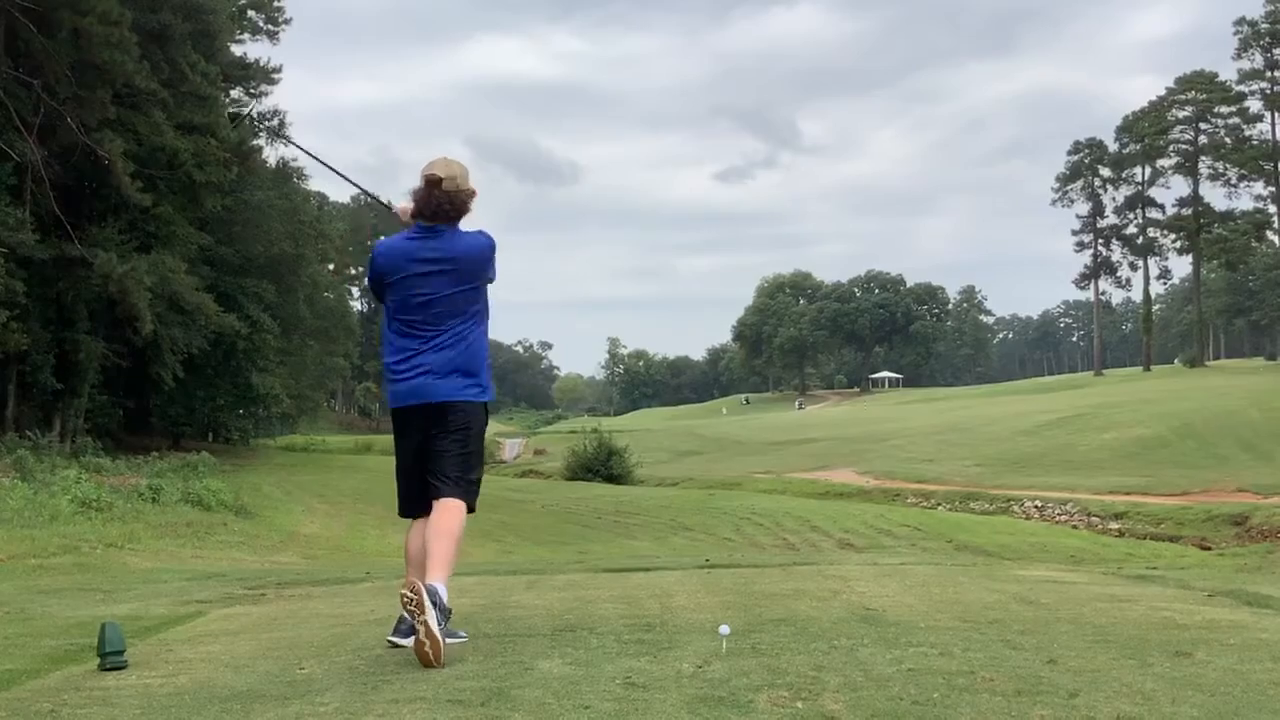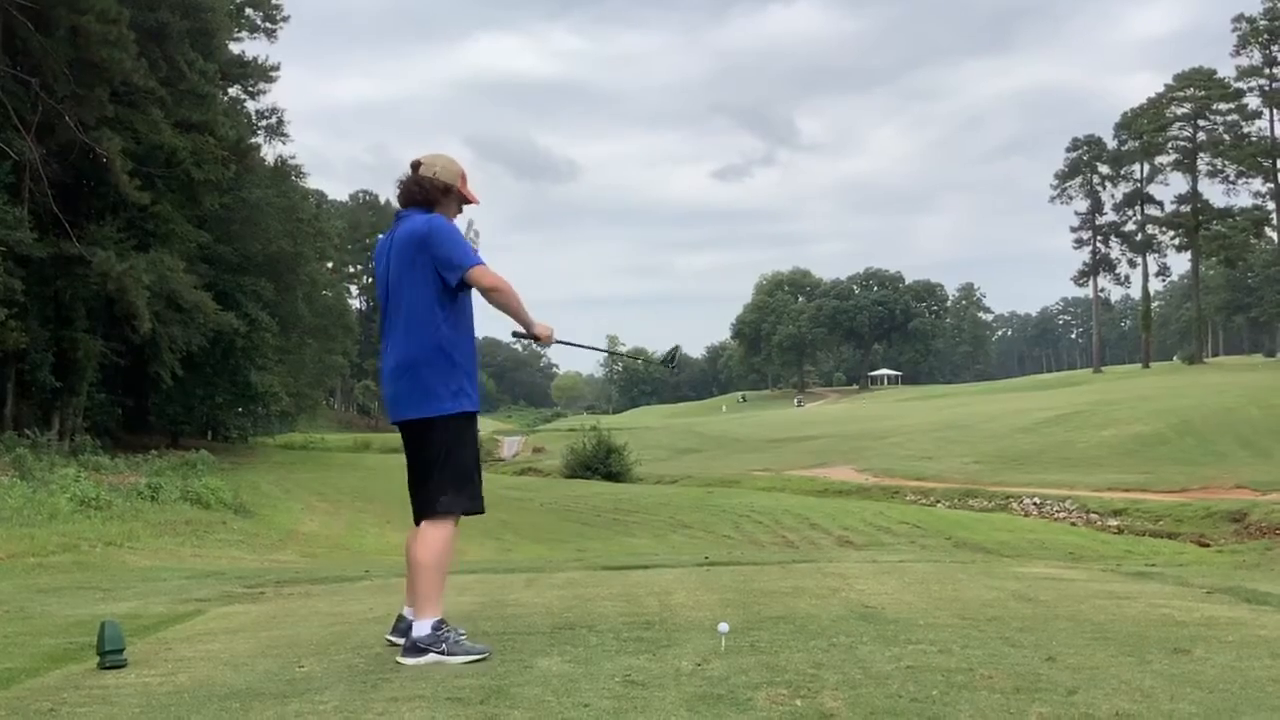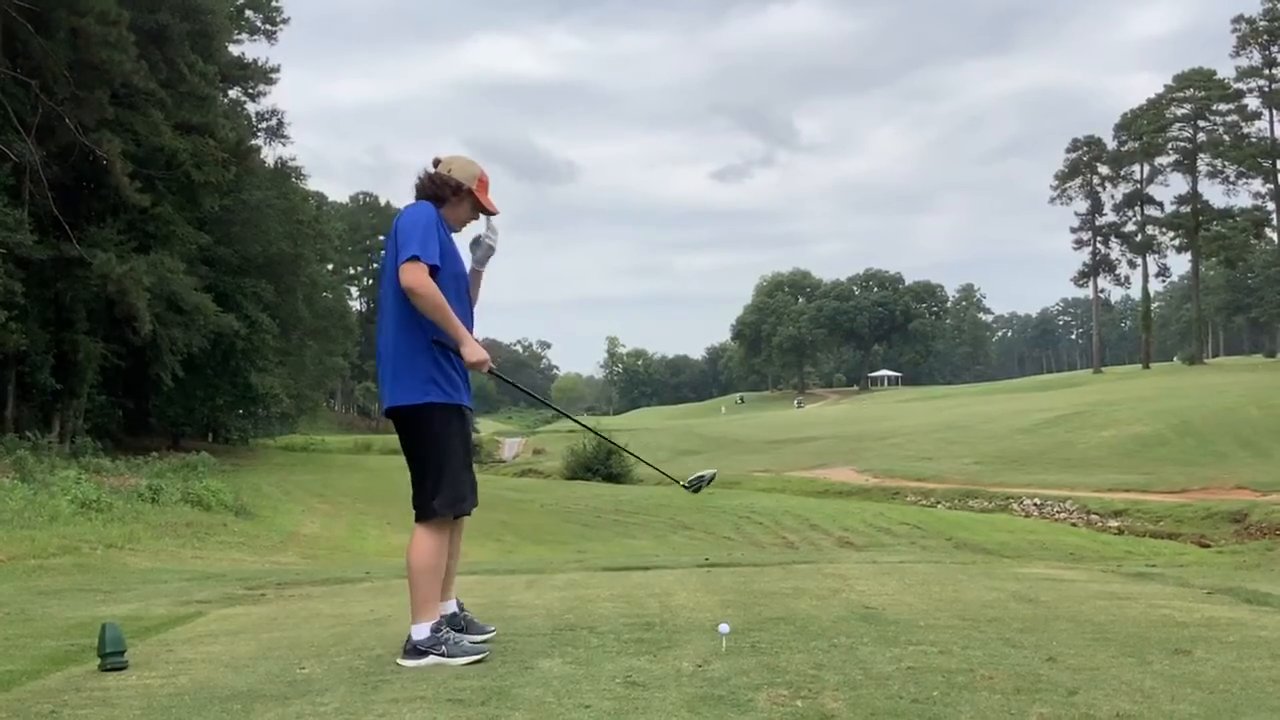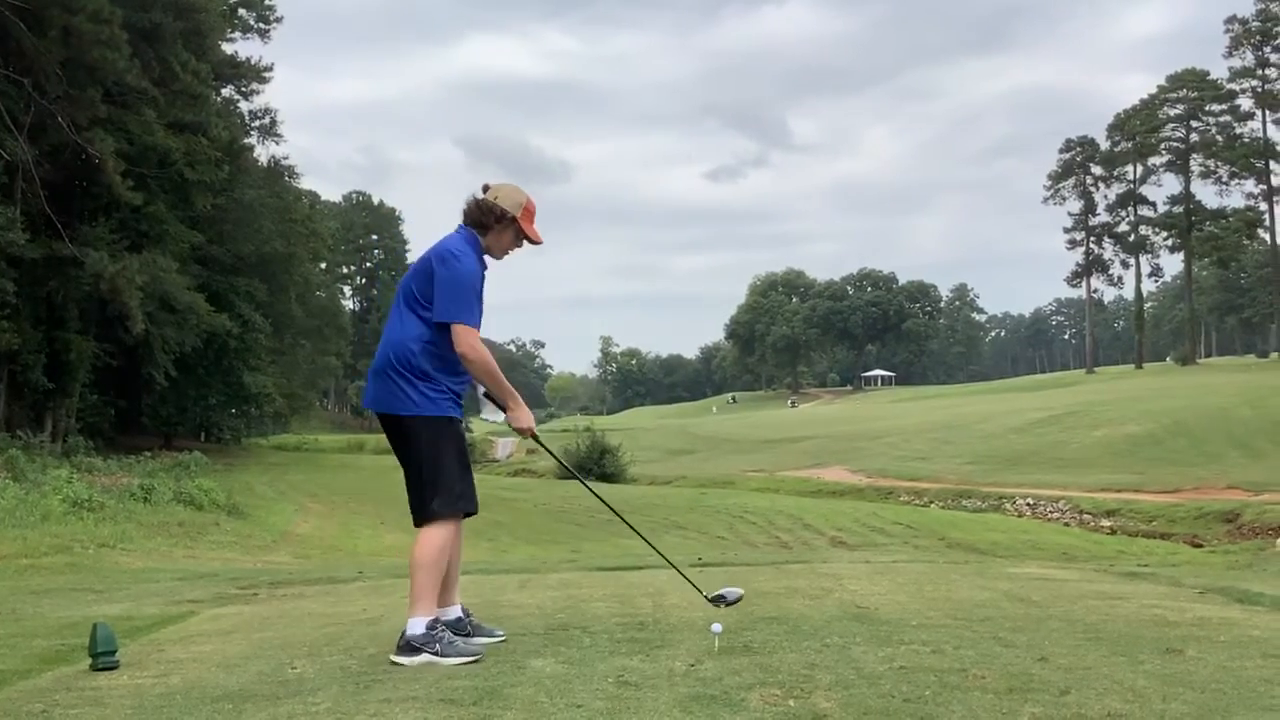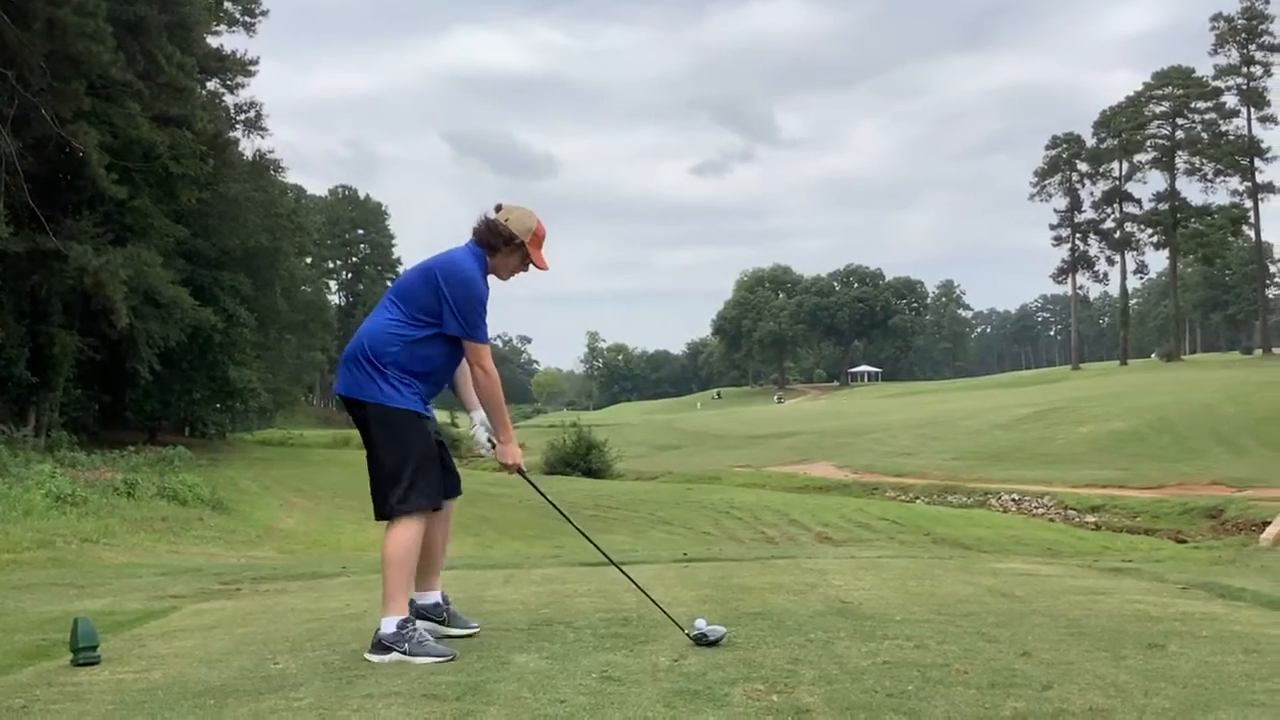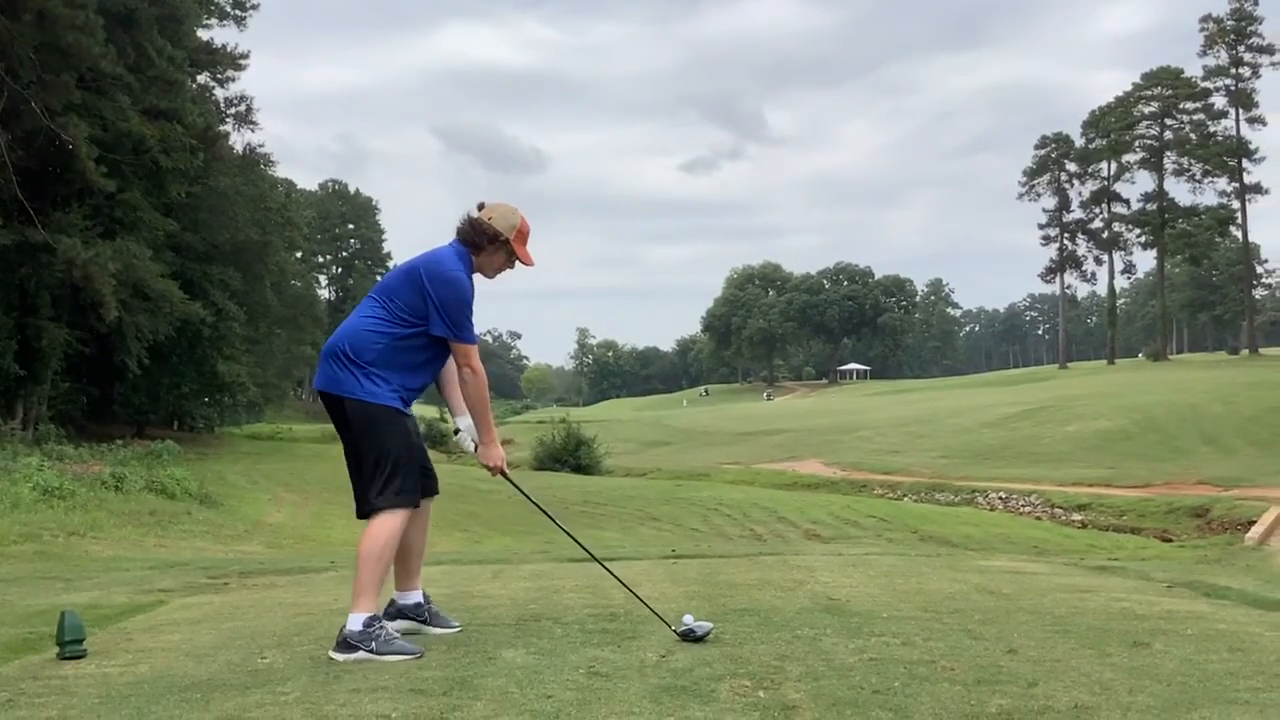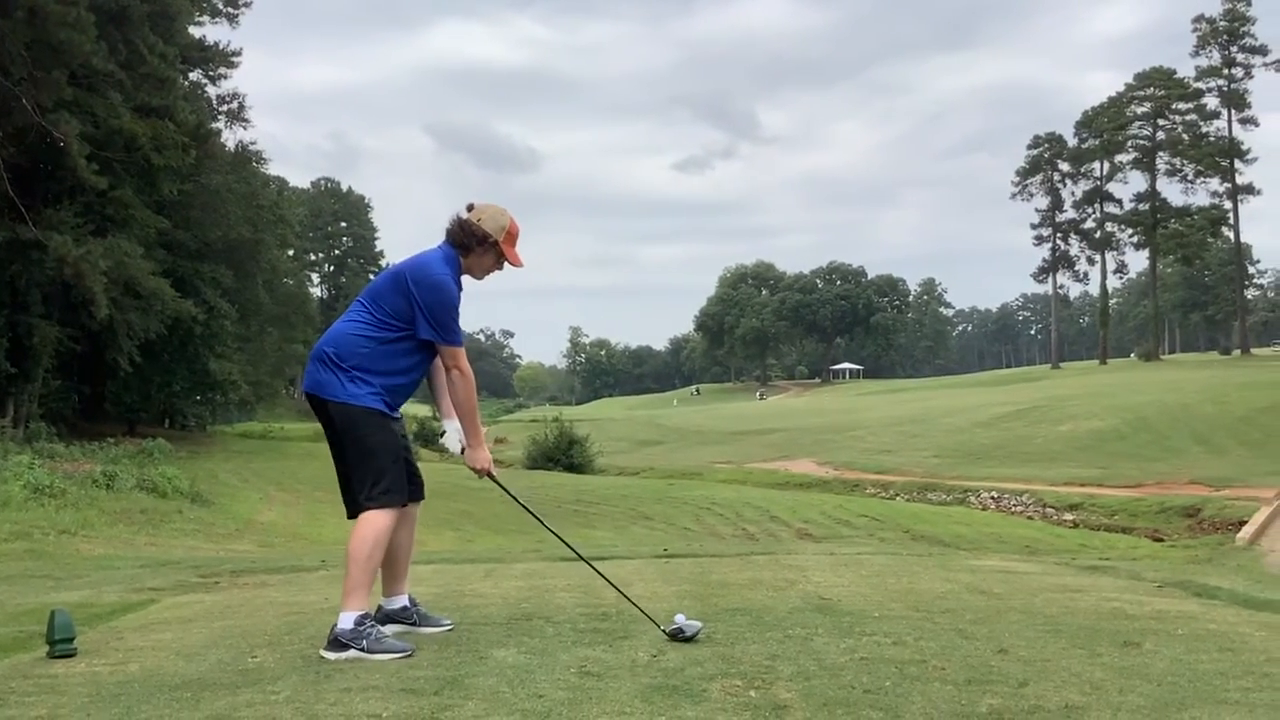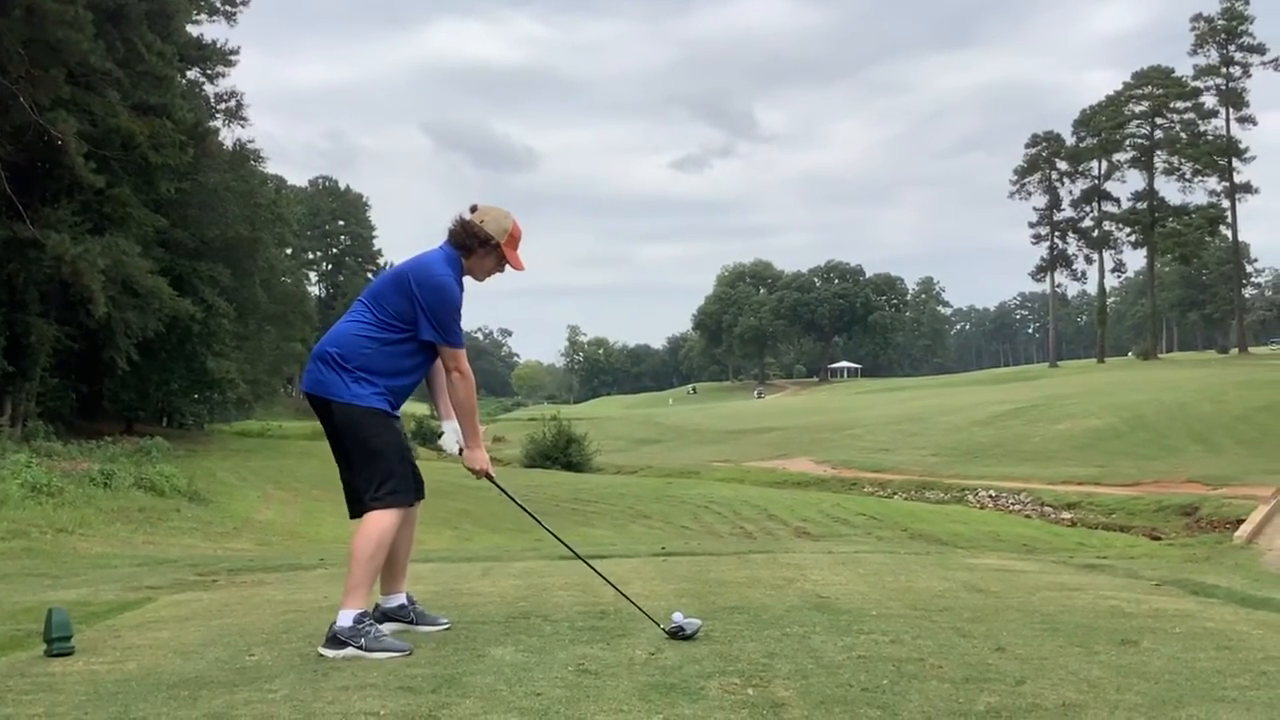
dt=0.5s
person 1, frame 1
left shoulder: (387, 252)
right shoulder: (477, 245)
left hip: (406, 392)
right hip: (458, 389)
left knee: (419, 504)
right knee: (452, 494)
left ankle: (415, 616)
right ankle: (433, 592)
person 1, frame 2
left shoulder: (387, 242)
right shoulder: (432, 229)
right elbow: (487, 281)
left wrist: (459, 254)
right wrist: (531, 324)
left hip: (408, 390)
right hip: (440, 389)
left knee: (429, 509)
right knee: (444, 508)
left ankle: (411, 616)
right ankle: (426, 632)
person 1, frame 3
left shoulder: (430, 232)
right shoulder: (419, 215)
left elbow: (457, 305)
right elbow: (414, 280)
left wrist: (477, 265)
right wrist: (466, 341)
left hip: (438, 385)
right hip: (425, 386)
left knee: (454, 503)
right knee: (437, 510)
left ankle: (443, 609)
right ankle: (423, 636)
person 1, frame 4
left shoulder: (458, 254)
right shoulder: (459, 258)
right elbow: (467, 347)
left wrist: (490, 390)
right wrist: (514, 403)
left hip: (422, 393)
right hip: (416, 395)
left knee: (453, 508)
right knee: (441, 511)
left ankle: (448, 615)
right ankle: (419, 633)
person 1, frame 5
left shoulder: (461, 269)
right shoulder: (463, 274)
left elbow: (458, 357)
right elbow: (482, 366)
left wrist: (476, 416)
right wrist: (507, 439)
left hip: (393, 386)
right hip: (382, 384)
left knee: (440, 491)
right knee: (411, 504)
left ankle: (427, 601)
right ankle: (393, 630)
person 1, frame 6
left shoulder: (447, 268)
right shoulder: (449, 274)
left elbow: (445, 357)
right elbow: (470, 367)
left wrist: (463, 421)
right wrist: (489, 440)
left hip: (372, 383)
right hip: (362, 382)
left knee: (418, 492)
right knee: (395, 499)
left ankle: (407, 601)
right ankle: (358, 628)
person 1, frame 7
left shoulder: (435, 270)
right shoulder: (435, 277)
left elbow: (437, 360)
right elbow: (457, 368)
left wrist: (451, 424)
right wrist: (476, 443)
left hip: (361, 387)
right hip: (347, 384)
left knee: (405, 494)
right knee: (382, 500)
left ankle: (396, 606)
right ankle: (349, 627)
person 1, frame 8
left shoulder: (437, 271)
right shoulder: (438, 279)
left elbow: (436, 361)
right elbow: (458, 370)
left wrist: (449, 425)
right wrist: (474, 444)
left hip: (351, 386)
right hip: (349, 385)
left knee: (406, 494)
right knee: (388, 498)
left ankle: (393, 604)
right ankle: (349, 625)
